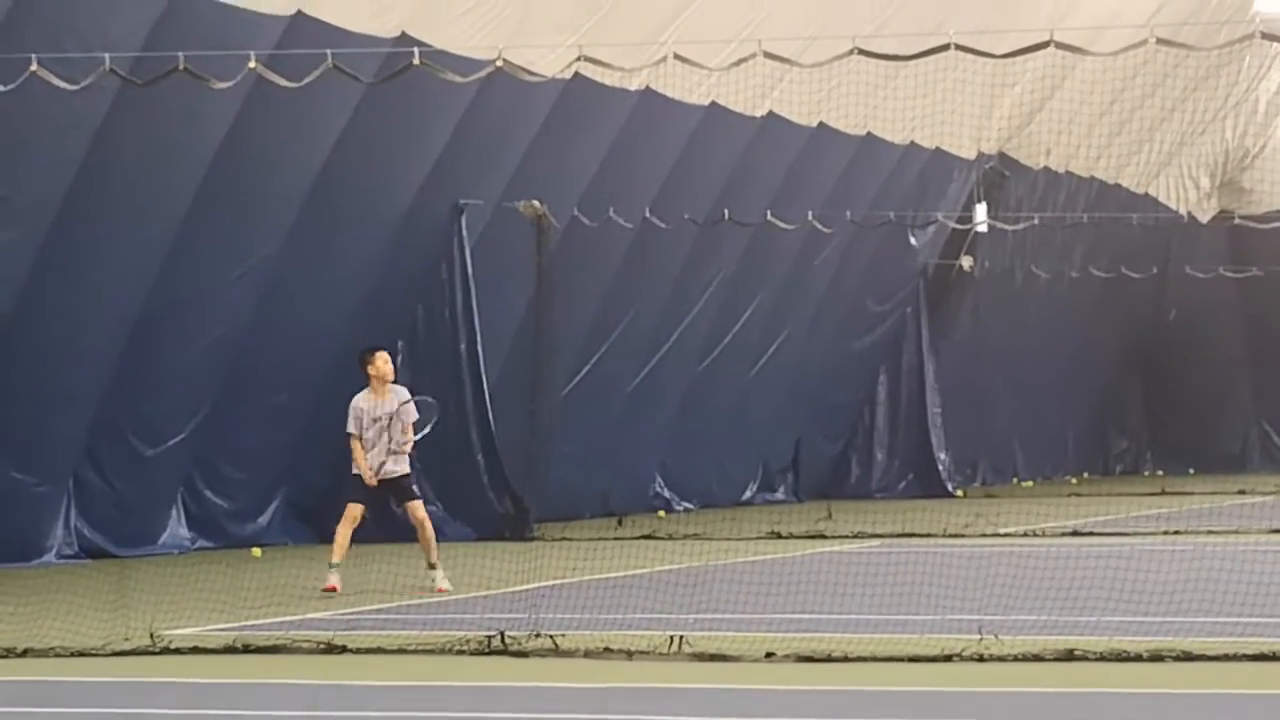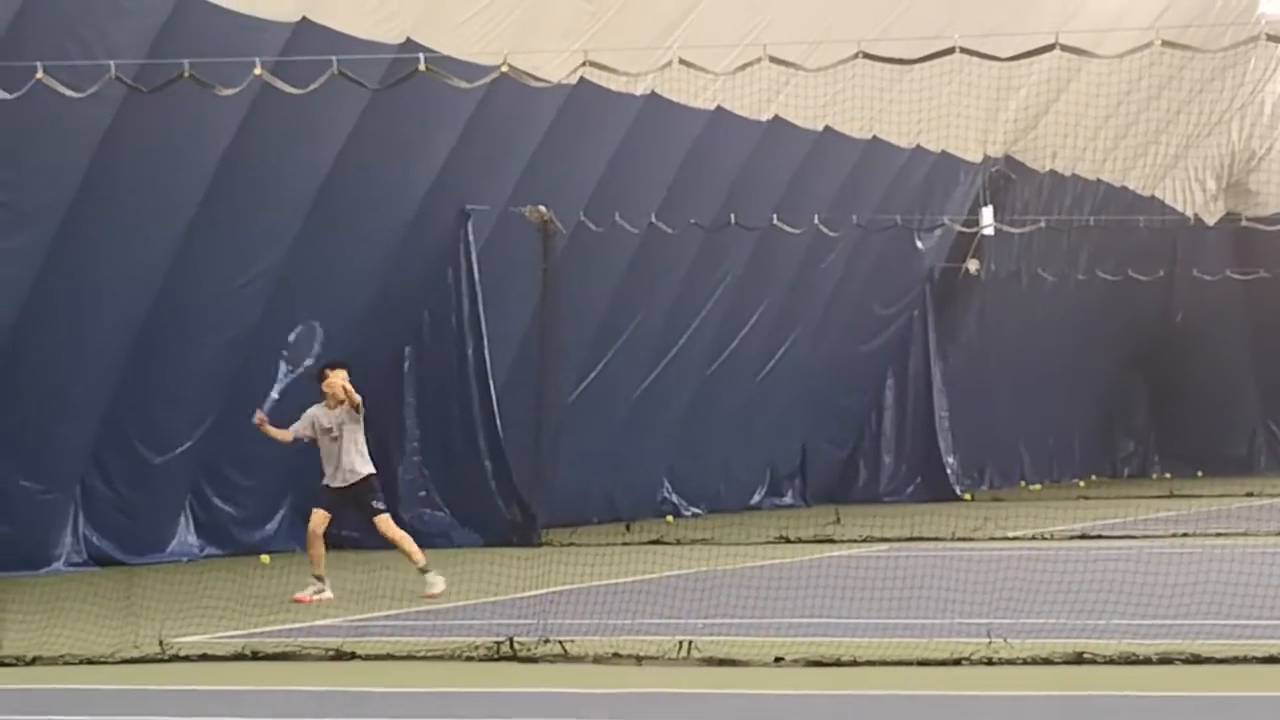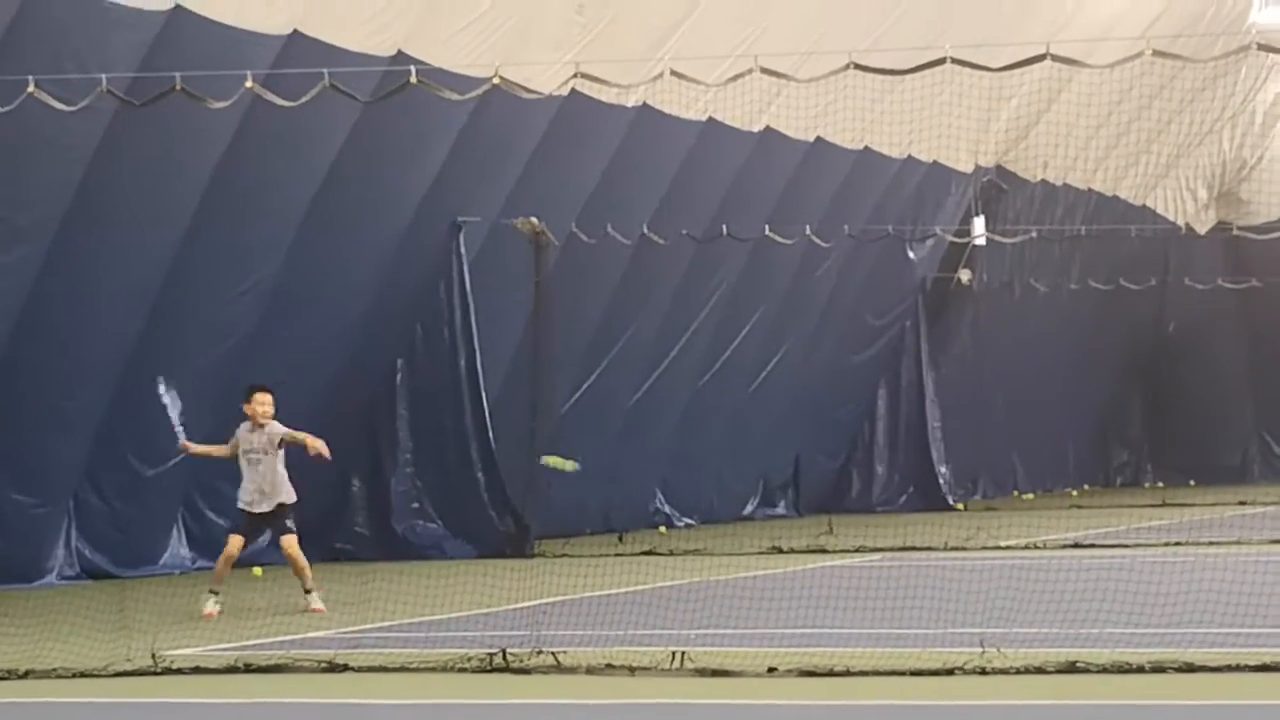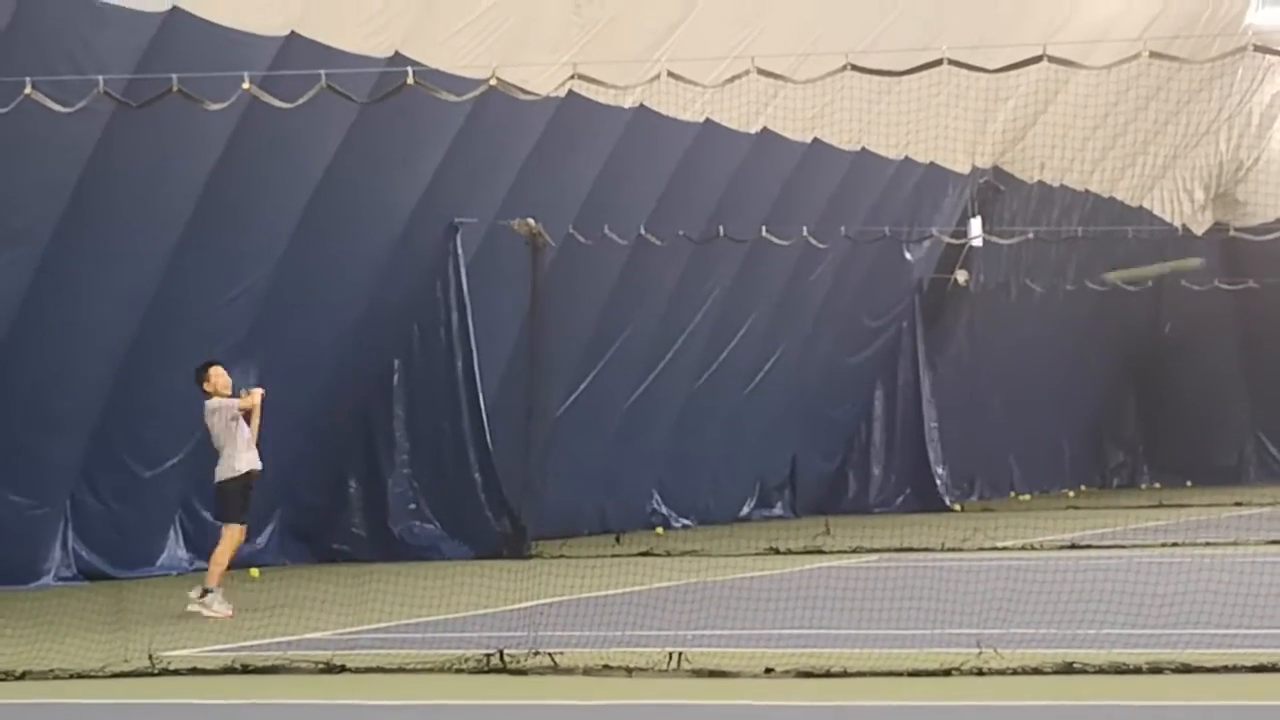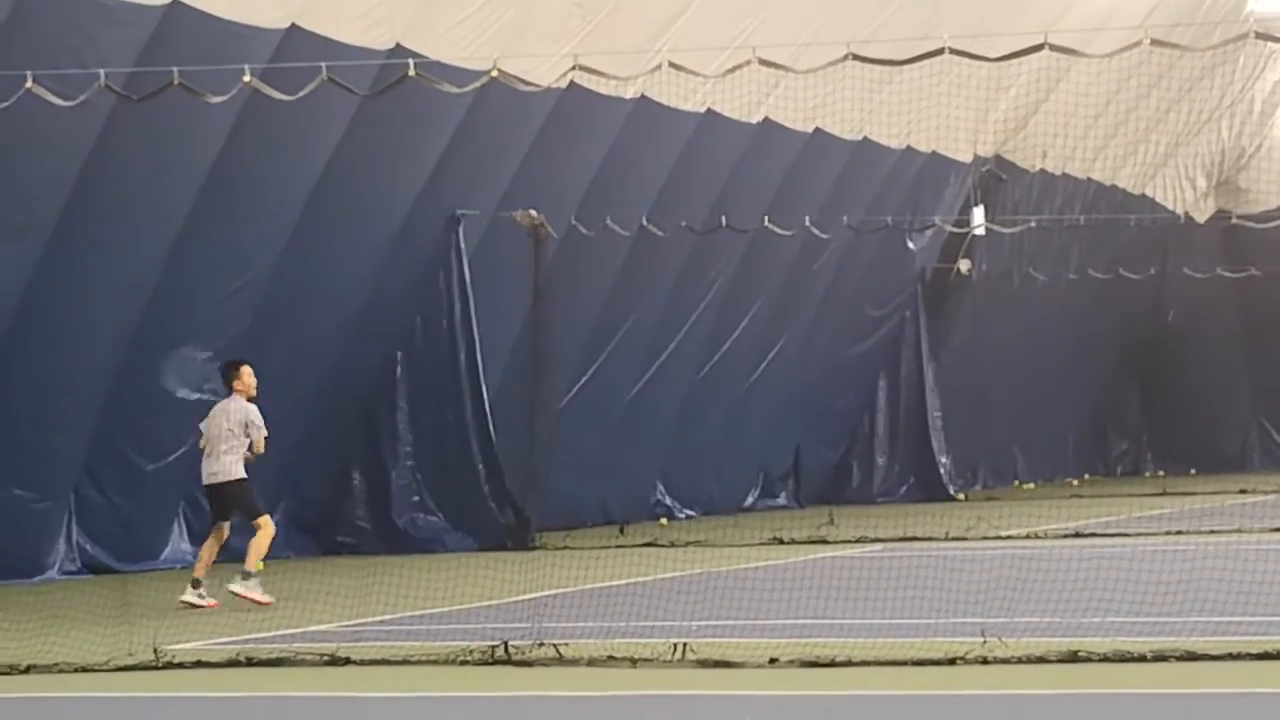
dt=0.4s
person 1, frame 1
left shoulder: (401, 394)
right shoulder: (359, 403)
left elbow: (410, 430)
right elbow: (355, 441)
left wrist: (406, 444)
right wrist: (364, 470)
left hip: (399, 470)
right hip: (367, 472)
left knee: (420, 517)
right knee: (351, 515)
left ankle: (434, 569)
right ankle: (333, 573)
person 1, frame 2
left shoulder: (351, 407)
right shoulder: (313, 414)
left elbow: (355, 399)
right elbow: (287, 436)
left wrist: (344, 385)
right wrist: (265, 427)
left hip: (360, 478)
right hip: (332, 482)
left knee: (387, 529)
right knee: (314, 529)
left ankle: (427, 573)
right ankle: (319, 584)
person 1, frame 3
left shoulder: (275, 429)
right shoulder: (242, 430)
left elbow: (297, 436)
right elbow: (228, 451)
left wrist: (314, 442)
right wrist: (195, 448)
left hip: (279, 502)
right hip: (249, 504)
left knee: (291, 550)
right knee: (231, 551)
left ankle: (310, 594)
right ankle: (213, 596)
person 1, frame 4
left shoulder: (228, 408)
right shoulder: (212, 405)
left elbow: (249, 440)
right elbow: (252, 402)
left wrist: (253, 404)
right wrist: (256, 394)
left hip: (242, 476)
right hip: (233, 478)
left knee: (237, 537)
right knee: (231, 538)
left ankle: (208, 594)
right ankle: (207, 595)
person 1, frame 5
left shoulder: (217, 409)
right shoulder: (249, 410)
left elbow: (204, 444)
right elbow: (258, 449)
right wrist: (259, 436)
left hip: (212, 478)
right hip: (231, 478)
left knee: (219, 534)
right knee: (266, 527)
left ankle: (196, 589)
right ankle: (246, 580)
